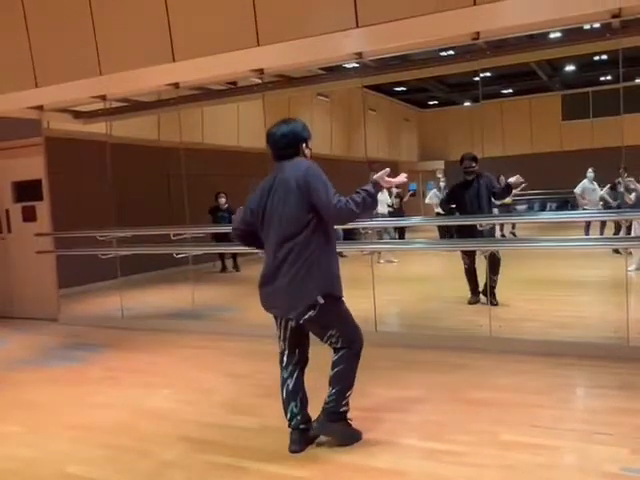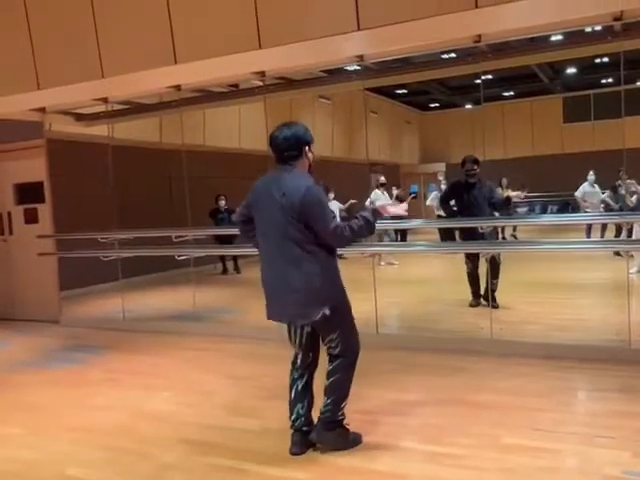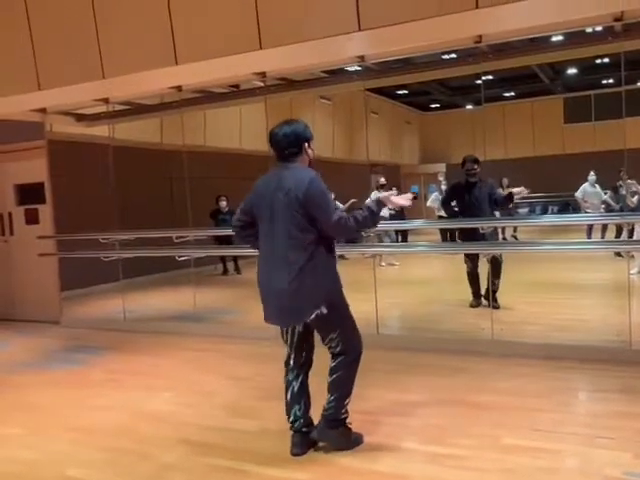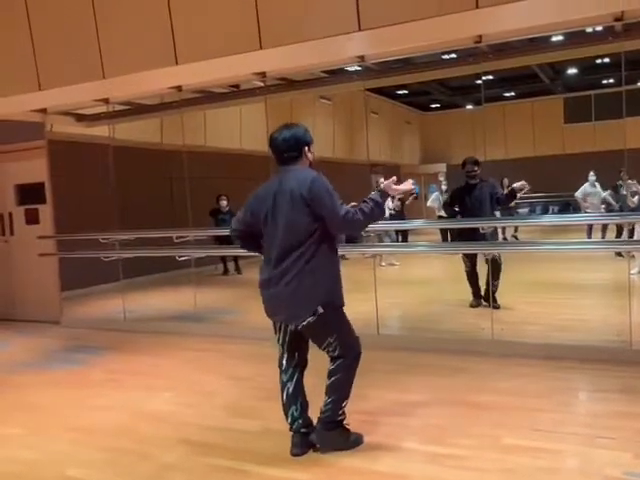
dt=0.2s
person 1, frame 1
left shoulder: (264, 186)
right shoulder: (306, 171)
left elbow: (242, 231)
right elbow: (338, 211)
right wrist: (374, 187)
left hip: (276, 286)
right hip: (311, 284)
left knee: (292, 357)
right knee: (349, 344)
left ankle: (299, 430)
right ankle: (333, 418)
person 1, frame 2
left shoulder: (261, 187)
right shoulder: (305, 188)
left elbow: (245, 223)
right elbow: (334, 235)
right wrist: (374, 214)
left hip: (281, 292)
right hip: (317, 289)
left knee: (303, 357)
right knee: (344, 352)
left ankle: (301, 432)
right ankle: (330, 427)
person 1, frame 3
left shoulder: (261, 186)
right shoulder: (308, 181)
left elbow: (241, 225)
right elbow: (338, 226)
right wrist: (377, 204)
left hip: (277, 292)
right hip: (315, 289)
left knee: (297, 359)
right knee: (347, 349)
left ankle: (301, 433)
right ankle: (332, 425)
person 1, frame 4
left shoulder: (263, 192)
right shoulder: (311, 181)
left elbow: (240, 232)
right elbow: (344, 222)
right wrist: (382, 195)
left hip: (276, 292)
right hip: (312, 291)
left knee: (290, 362)
right knee: (346, 353)
left ankle: (300, 433)
right ankle: (329, 427)
person 2, frame 1
left shoulder: (486, 179)
right shoulder: (457, 188)
left elbow: (498, 195)
right elbow: (444, 203)
left wrist: (509, 185)
right wrist: (454, 213)
left hip: (485, 228)
right hip: (465, 230)
left knee: (493, 258)
right knee: (468, 263)
left ankle: (491, 290)
right ankle: (474, 293)
person 2, frame 2
left shoulder: (487, 186)
right shoulder: (456, 187)
left elbow: (497, 205)
right elbow: (443, 201)
left wrist: (508, 198)
right wrist: (454, 215)
left hip: (488, 231)
right hip: (468, 233)
left knee: (494, 261)
right knee: (471, 266)
left ankle: (490, 294)
right ankle: (476, 296)
person 2, frame 3
left shoulder: (488, 185)
right shoulder: (457, 188)
left elbow: (499, 202)
right elbow: (445, 203)
left wrist: (512, 194)
right wrist: (455, 215)
left hip: (488, 231)
right hip: (468, 233)
left knee: (496, 260)
right knee: (471, 266)
left ankle: (491, 294)
right ankle: (476, 296)
person 2, frame 4
left shoulder: (490, 185)
right shoulder: (459, 191)
left elbow: (502, 200)
right elbow: (447, 205)
left wrist: (513, 191)
right wrist: (455, 215)
left hip: (488, 232)
right hip: (467, 233)
left knee: (495, 262)
right knee: (469, 266)
left ankle: (490, 295)
right ankle: (476, 296)
